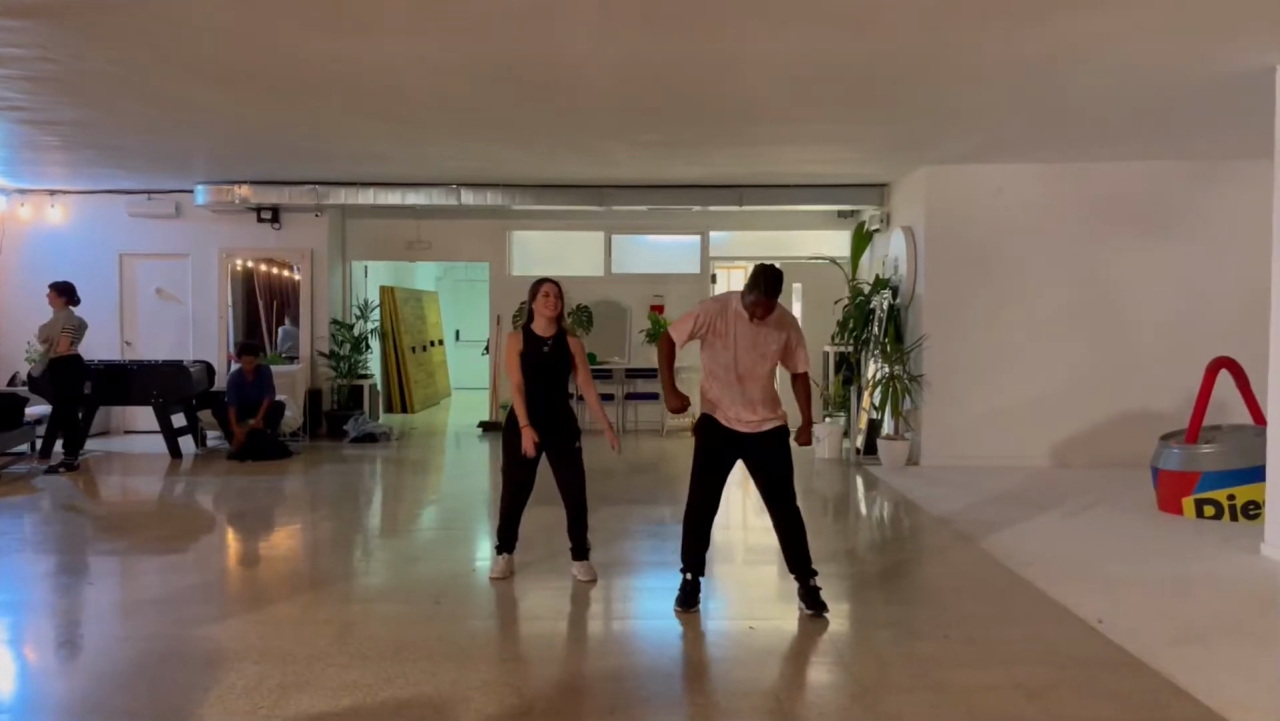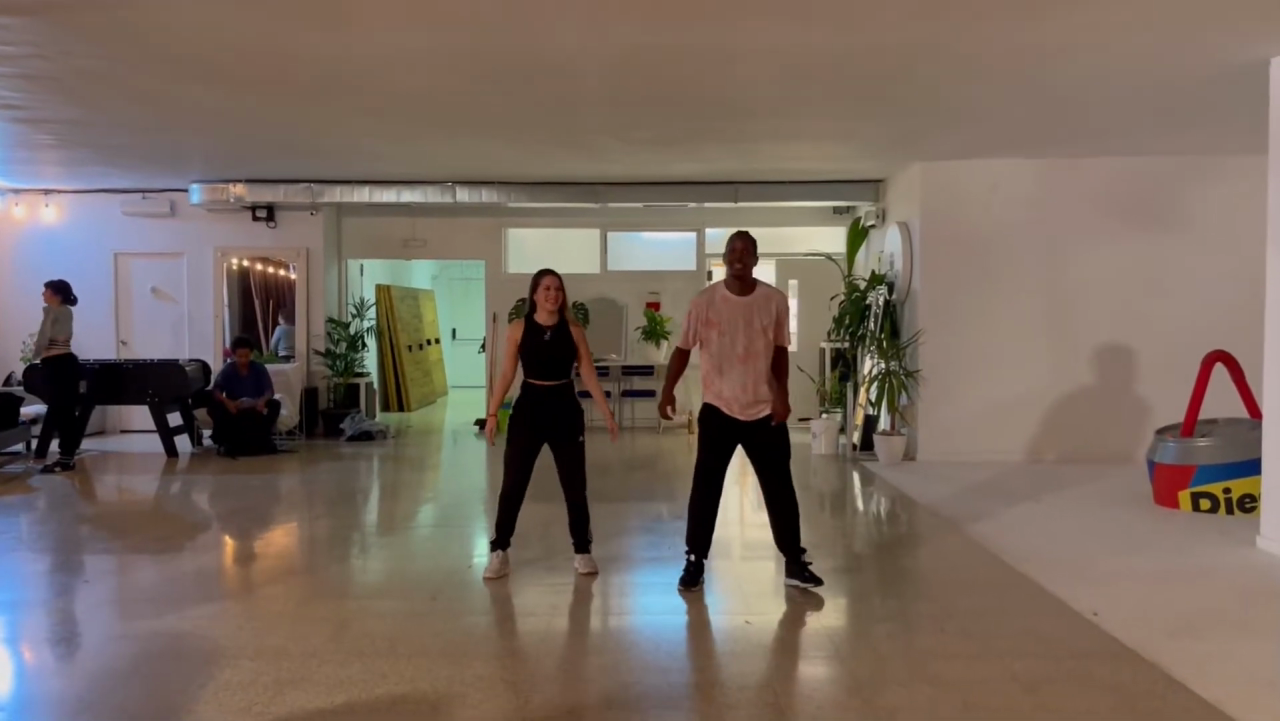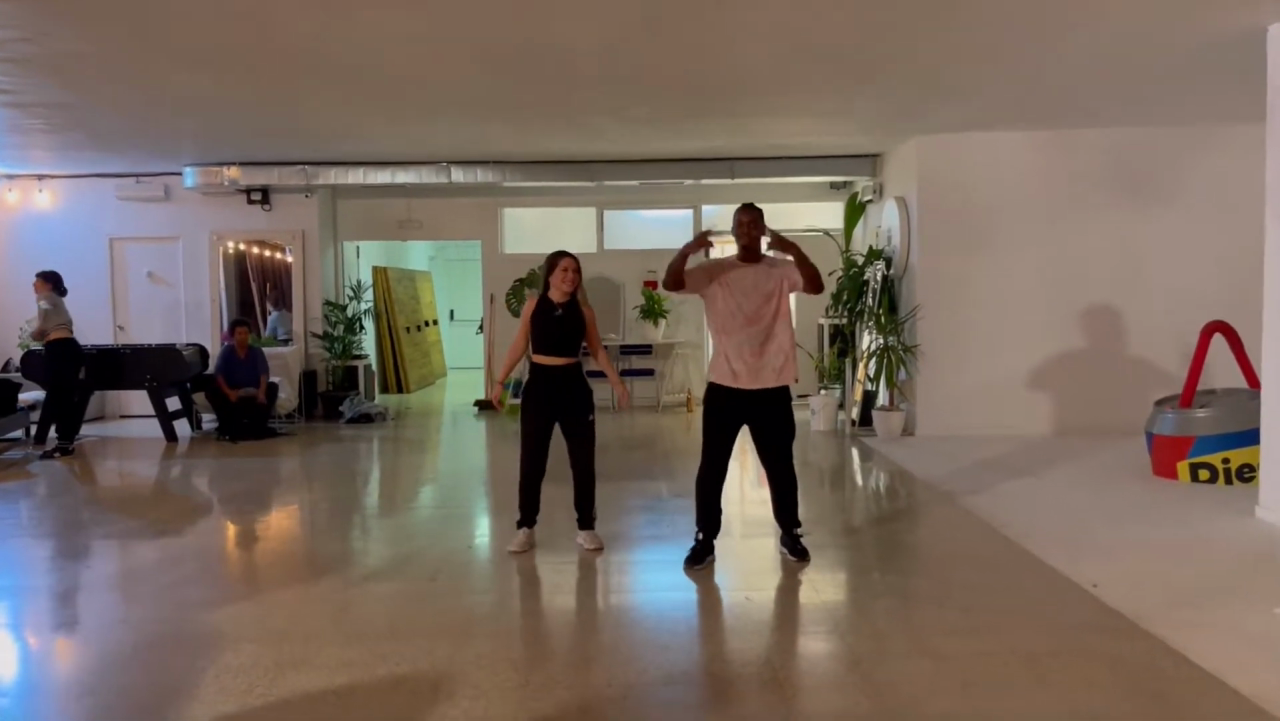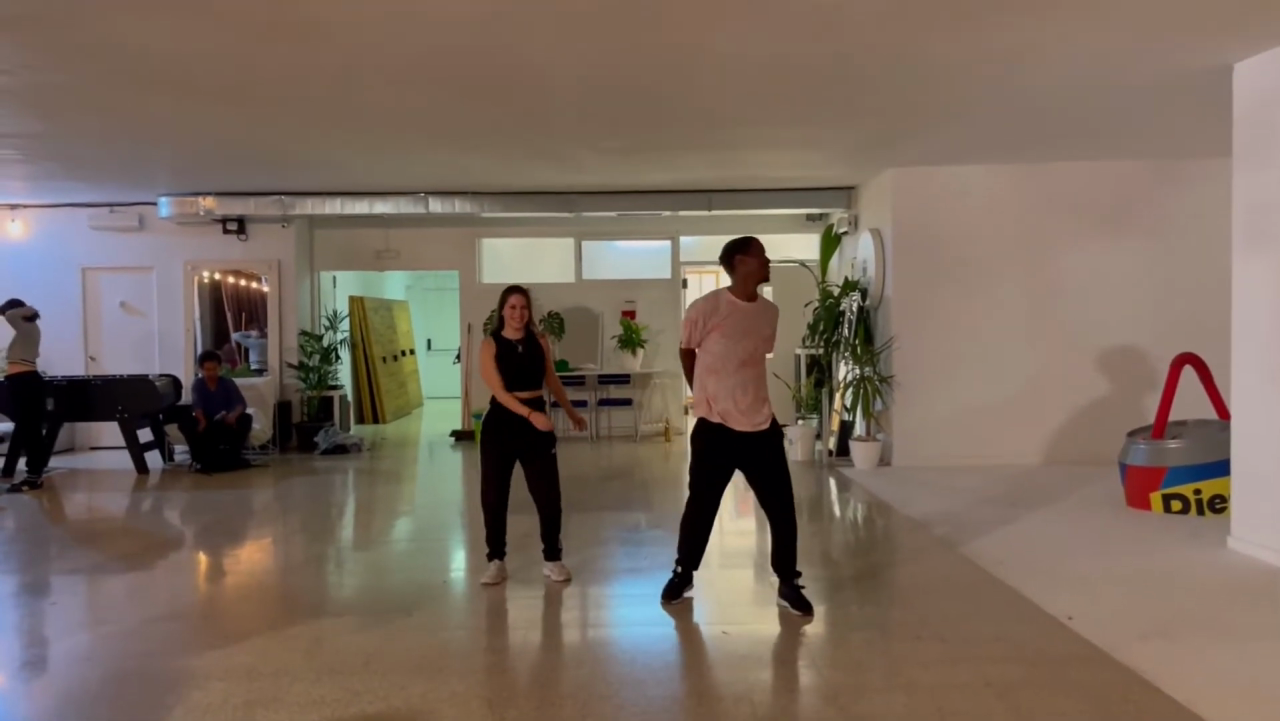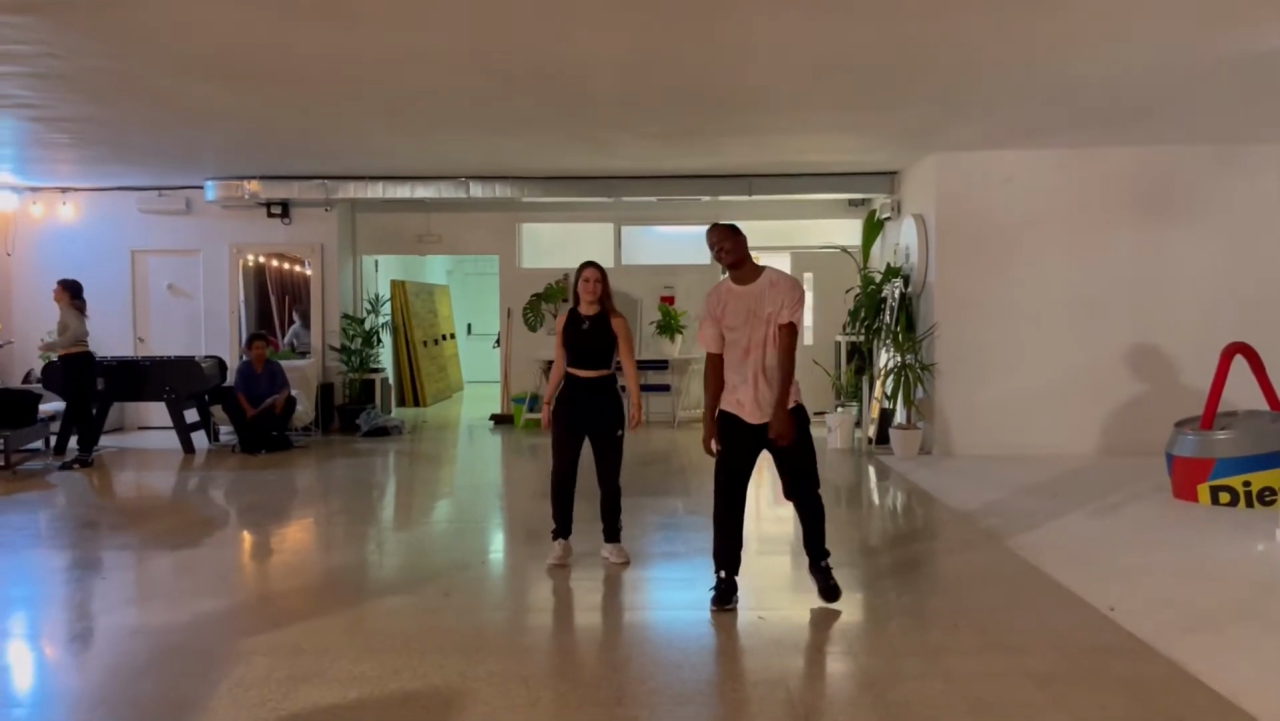
dt=1s
person 1, frame 1
left shoulder: (787, 325)
right shoulder: (714, 309)
left elbow: (799, 372)
right elbow: (667, 340)
left wrist: (807, 423)
right wrist: (669, 389)
left hip: (767, 427)
right hip: (717, 422)
left knee: (784, 505)
right knee: (701, 502)
left ankle: (806, 583)
right ankle: (690, 579)
person 1, frame 2
left shoulder: (775, 300)
right shoulder: (705, 301)
left elbow: (780, 351)
right elbow: (683, 349)
left wrist: (783, 395)
right wrist: (667, 390)
left hip: (764, 412)
right hip: (718, 410)
left knee: (780, 489)
right knee: (705, 489)
left ankle: (794, 562)
right ankle: (695, 561)
person 1, frame 3
left shoulder: (782, 269)
right shoulder: (713, 272)
left elbow: (816, 287)
right elbow: (671, 284)
left wrist: (794, 251)
right wrist: (687, 251)
left hip: (771, 386)
right hip: (724, 386)
left knee: (780, 465)
right knee: (711, 467)
left ankle: (790, 533)
right ankle: (705, 539)
person 1, frame 4
left shoulder: (769, 313)
right shoulder: (706, 308)
right elbow: (687, 354)
left hip: (761, 425)
right hip: (714, 424)
left knee: (781, 504)
right knee: (702, 503)
left ankle: (788, 582)
right ankle: (683, 573)
person 1, frame 5
left shoulder: (784, 286)
right shoulder: (715, 299)
left elbow: (786, 347)
right elbow: (714, 362)
left wrist: (782, 406)
right wrist: (710, 418)
left hip: (783, 409)
right hip: (735, 414)
left knee: (804, 491)
right knee: (727, 497)
left ankle: (819, 562)
right ankle: (725, 578)
person 2, frame 1
left shoulder: (571, 342)
right shoulder: (517, 339)
left elbow: (586, 385)
right elbow: (516, 388)
left wrist: (606, 425)
right wrist: (525, 427)
left hip: (562, 421)
right hip: (523, 421)
left knee: (575, 492)
right knee: (514, 492)
left ankle: (580, 557)
right ankle: (504, 553)
person 2, frame 2
left shoulder: (573, 330)
right shoulder: (519, 328)
left elbow: (589, 373)
right elbow: (507, 374)
left wrist: (607, 413)
right wrist: (492, 413)
left hip: (565, 409)
right hip: (528, 408)
left knee: (575, 485)
right knee: (513, 482)
left ankle: (582, 551)
right ankle: (499, 552)
person 2, frame 3
left shoulder: (583, 309)
right shoulder: (533, 305)
left elbow: (597, 350)
right elbow: (520, 344)
left wrist: (618, 383)
right wrist: (500, 380)
left hip: (574, 387)
right hip: (539, 386)
left knee: (583, 462)
right knee: (532, 462)
left ankle: (586, 528)
right ankle: (526, 528)
person 2, frame 4
left shoulder: (539, 342)
right shoulder: (490, 345)
left elbow: (551, 382)
right elbow: (498, 392)
left wrist: (572, 413)
right wrist: (530, 414)
left hip: (537, 428)
right hip: (500, 425)
left knee: (549, 497)
right knee: (493, 498)
left ankle: (552, 559)
right ankle: (496, 561)
person 2, frame 5
left shoulder: (615, 320)
right shoulder: (565, 319)
left elbow: (628, 364)
right elbow: (560, 363)
left wrist: (635, 402)
right wrist: (547, 401)
left hip: (605, 398)
right hip: (571, 398)
left knee: (609, 476)
right knee: (562, 473)
left ankle: (612, 541)
right ankle: (561, 540)
person 3, frame 1
left shoulder: (66, 317)
right shoulder: (61, 315)
left elbow: (62, 348)
left wrist: (46, 344)
right wrist: (51, 343)
left hip: (67, 368)
right hip: (63, 368)
left knee: (66, 413)
right knee: (63, 413)
left ankle: (70, 460)
right ankle: (70, 457)
person 3, frame 2
left shoulder: (63, 312)
right shoulder: (55, 312)
left elbow: (60, 337)
right wrist: (40, 343)
left hip: (62, 365)
right hip: (57, 366)
left knee: (63, 412)
right knee: (60, 412)
left ankle: (66, 459)
right ankle: (66, 457)
person 3, frame 3
left shoulder: (46, 298)
right shoulder: (52, 301)
left elbow: (44, 305)
right elbow: (42, 333)
right wrist: (37, 332)
left hip: (62, 349)
right hip: (62, 349)
left knee: (60, 397)
right knee: (61, 397)
left ankle: (65, 444)
right ankle: (65, 442)
person 3, frame 4
left shoulder: (28, 329)
right shoulder: (27, 329)
left wrist: (25, 311)
right wrist: (27, 311)
left hip: (24, 382)
right hip: (23, 382)
left knee: (28, 429)
right knee: (28, 429)
left ankle: (34, 477)
right ankle: (35, 474)
person 3, frame 5
left shoulder: (69, 312)
right shoulder: (68, 312)
left elbow: (76, 332)
left wrist: (52, 345)
right wrist: (53, 345)
left hip: (78, 362)
right hip: (74, 362)
left knee: (79, 408)
right knee: (78, 408)
left ankle: (85, 455)
right ankle: (85, 453)
